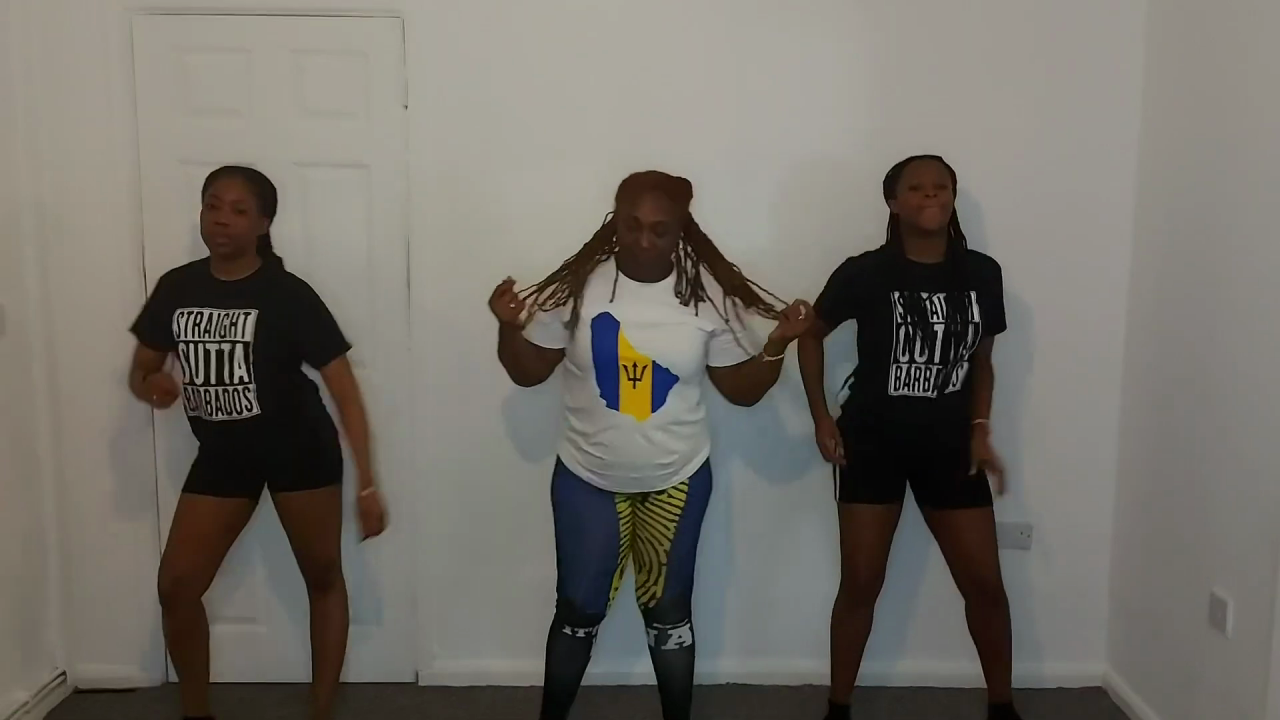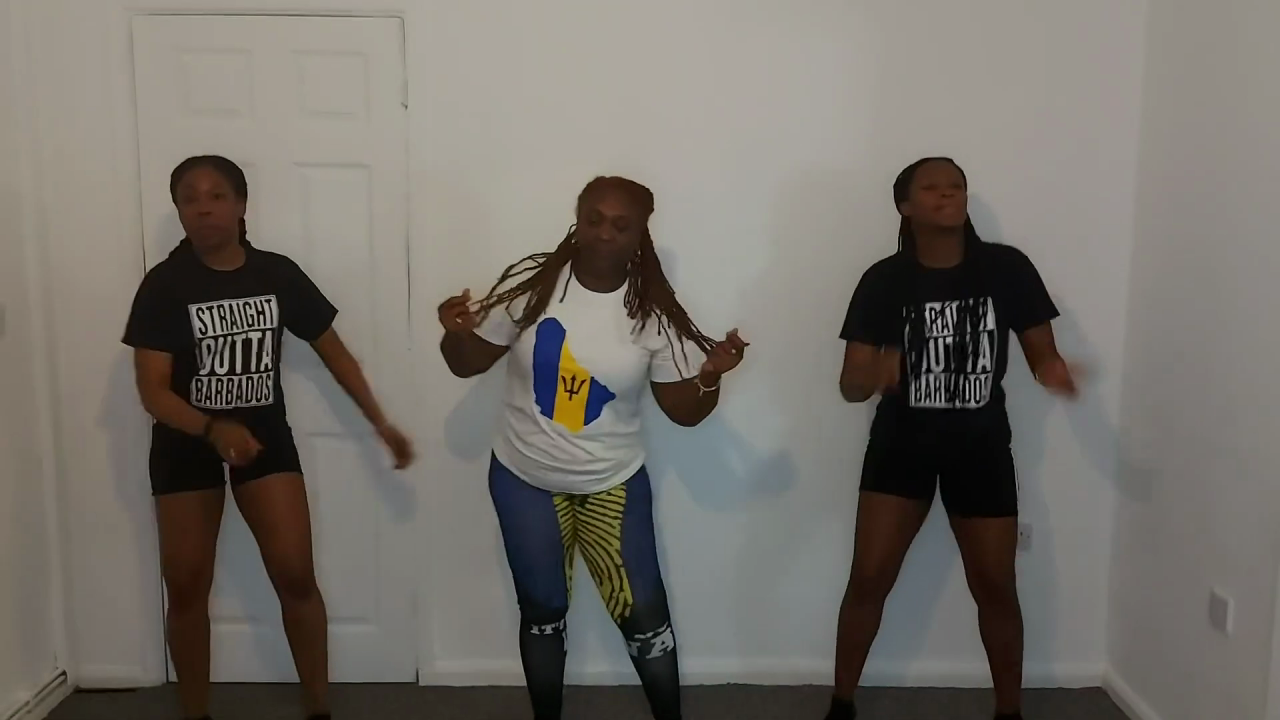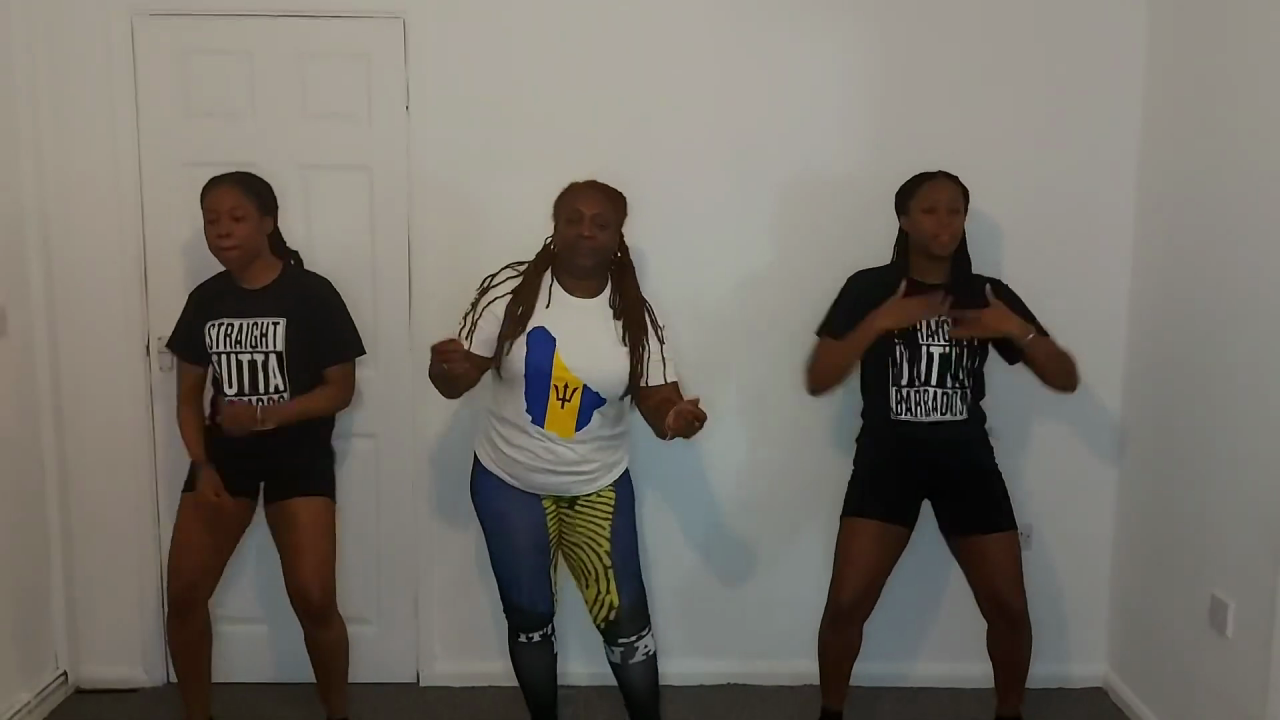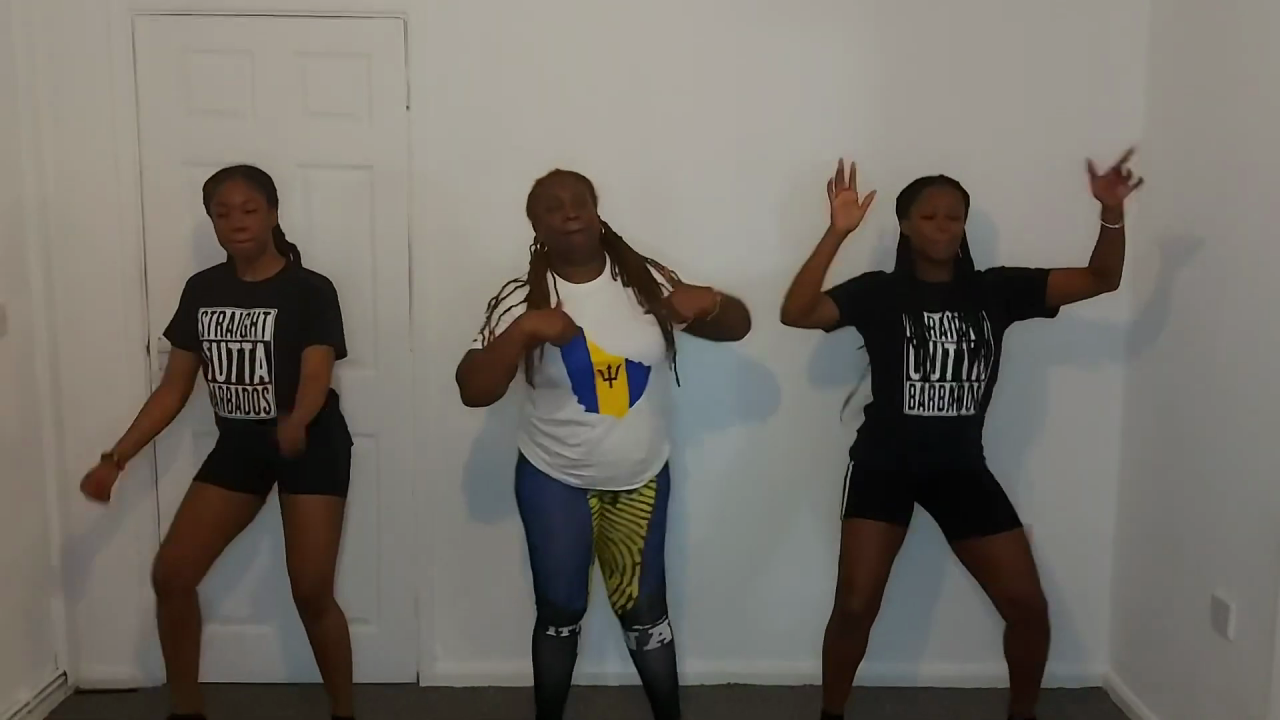
dt=0.4s
person 1, frame 1
left shoulder: (982, 272)
right shoulder: (865, 272)
right elbow: (811, 333)
left wrist: (981, 430)
right wrist: (819, 417)
left hip: (949, 445)
right hip: (872, 442)
left knee: (985, 584)
right knee: (860, 586)
person 1, frame 2
left shoulder: (1008, 268)
right shoulder: (884, 279)
left elbow: (1041, 352)
right elbow: (852, 385)
left wrist: (1051, 367)
right wrist: (876, 374)
left hip: (982, 445)
right hip: (902, 442)
left knee: (996, 589)
right knee: (869, 580)
person 1, frame 3
left shoulder: (988, 296)
right shoulder: (870, 287)
left elbow: (1066, 379)
right elbow: (818, 379)
left wrist: (1023, 333)
right wrist: (876, 325)
left hip: (967, 464)
right hip: (886, 461)
left knee: (1008, 608)
right knee: (847, 603)
person 1, frame 4
left shoulder: (995, 290)
right shoulder: (877, 293)
left elbow: (1099, 281)
right elbow: (795, 314)
left wrist: (1112, 215)
right wrist: (836, 234)
left hip: (961, 469)
right hip: (883, 467)
left knee: (1028, 608)
right knee: (855, 607)
person 2, frame 1
left shoulder: (285, 295)
right shoulder: (177, 287)
left elbow: (342, 383)
right elbow: (141, 368)
left wrist: (366, 483)
right wrist: (151, 384)
left hip: (298, 448)
right hip: (222, 452)
left knee: (323, 577)
right knee: (176, 586)
person 2, frame 2
left shoulder: (282, 276)
right shoulder: (164, 285)
left elbow: (331, 351)
right elbow: (152, 390)
left wrist: (381, 423)
right wrist: (216, 428)
left hip: (268, 437)
right hip: (189, 445)
left knee: (296, 578)
right knee: (186, 588)
person 2, frame 3
left shoulder: (313, 295)
right shoulder: (204, 300)
left elbow: (342, 389)
right elbow: (189, 391)
left wrist: (272, 412)
right wrist: (201, 463)
left hip: (301, 455)
right hip: (227, 455)
left knee: (313, 600)
right knee: (184, 592)
person 2, frame 4
left shoulder: (311, 290)
right shoulder: (201, 289)
left elbow: (317, 381)
right elbow: (177, 382)
left wrist: (297, 428)
right wrist: (117, 455)
left hip: (313, 450)
right hip: (236, 447)
left knee: (311, 593)
right knee: (171, 573)
person 3, frame 1
left shoulder: (708, 294)
right shoulder: (577, 283)
left elbow: (740, 390)
right elbow: (529, 372)
left wrist: (776, 348)
right wrist: (509, 327)
left hip: (676, 480)
right hip: (587, 478)
left knee: (667, 609)
right knee: (579, 611)
person 3, frame 2
left shoulder: (654, 312)
right shoulder: (530, 282)
left elbow: (685, 410)
right elbow: (469, 362)
left wrist: (712, 375)
right wrist: (455, 332)
left hip: (614, 484)
right hip: (524, 480)
left knee: (642, 611)
right knee: (543, 611)
person 3, frame 3
left shoulder: (634, 315)
right shoulder: (508, 292)
left elbow: (657, 403)
right elbow: (455, 384)
left wrist: (681, 417)
right wrist: (445, 368)
left hip: (599, 487)
right hip: (510, 485)
left knee: (626, 619)
right knee: (529, 617)
person 3, frame 4
left shoulder: (648, 281)
right shoulder: (522, 300)
left elbow: (735, 326)
right elbow: (473, 391)
left wrist: (712, 304)
right wrist: (522, 334)
left hip: (641, 477)
right hip: (555, 480)
left knee: (643, 608)
right knee: (560, 610)
